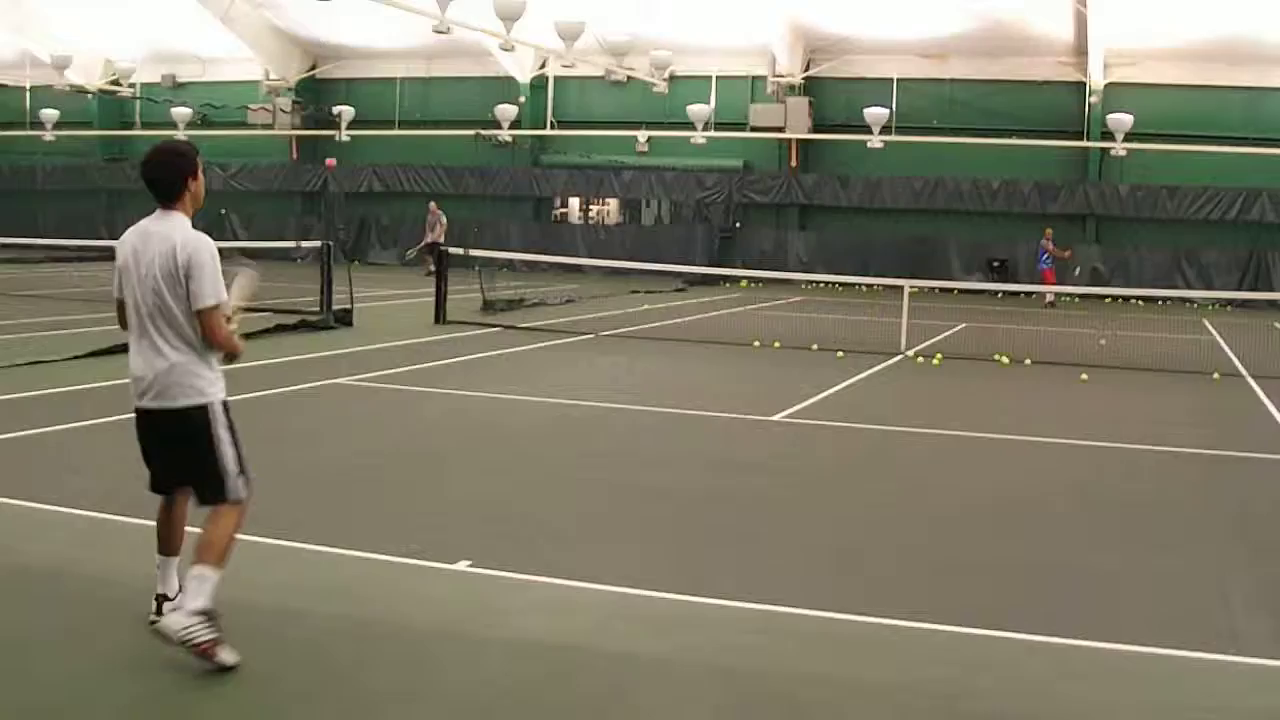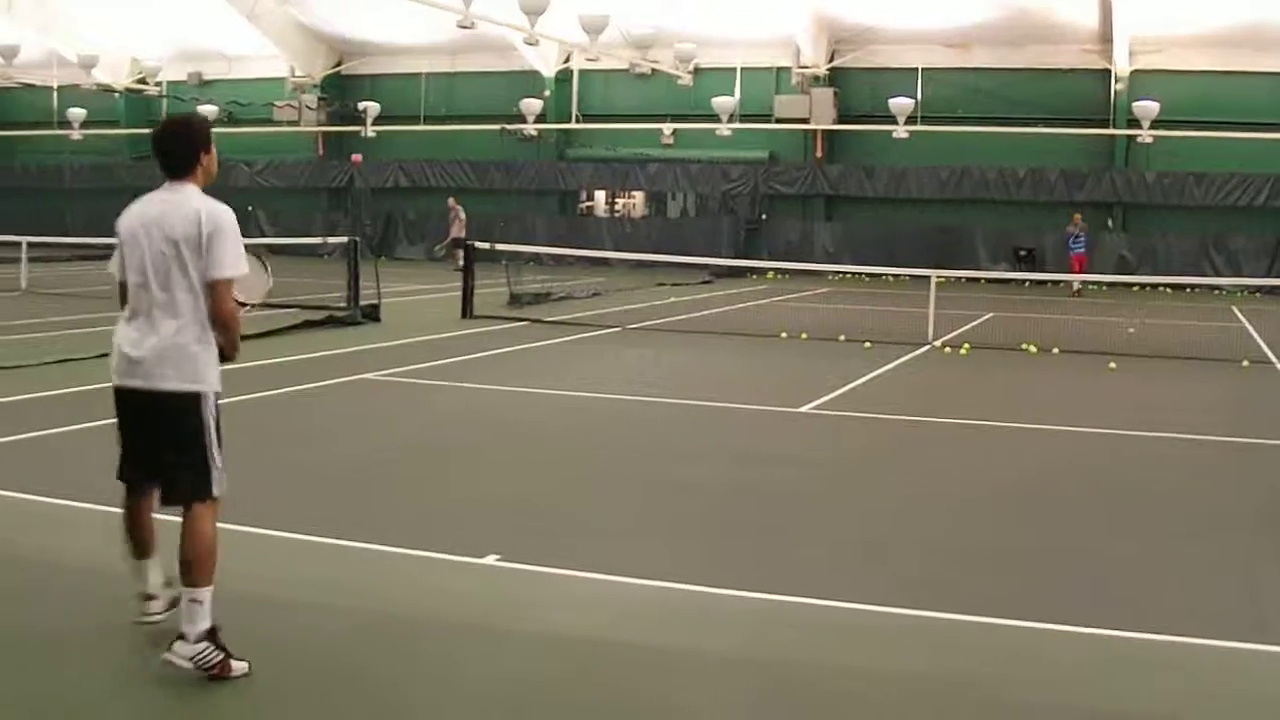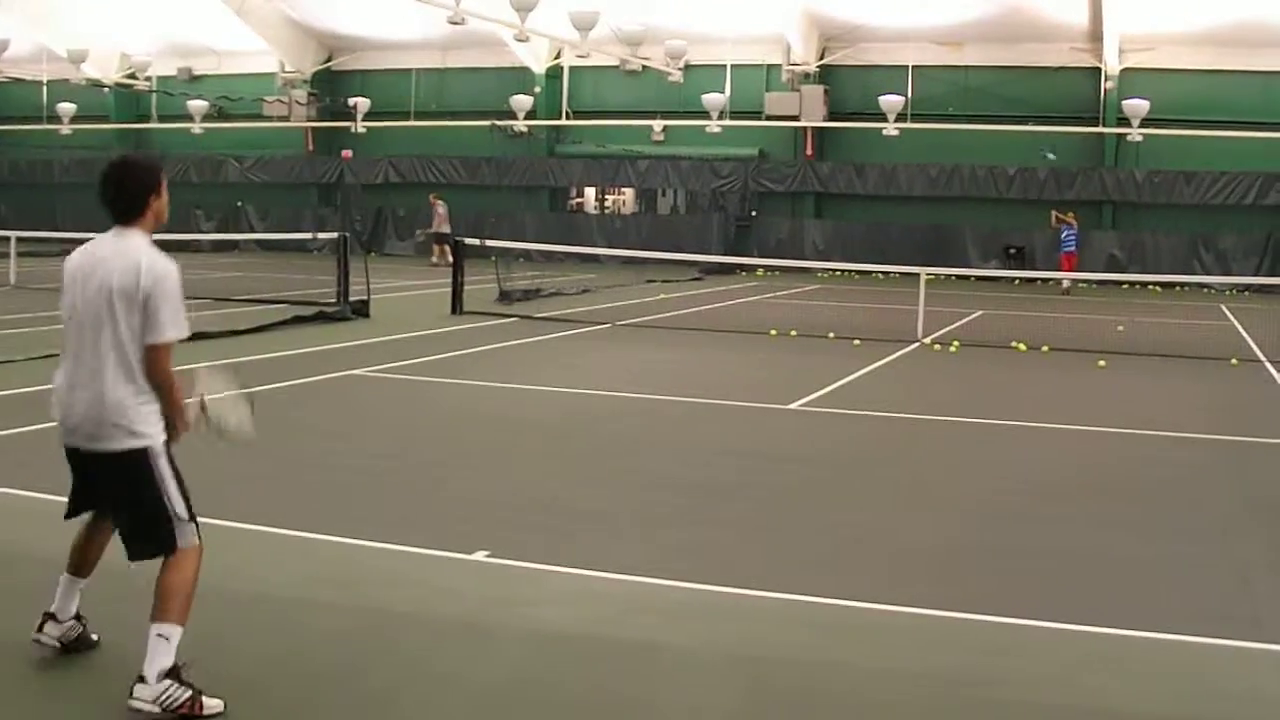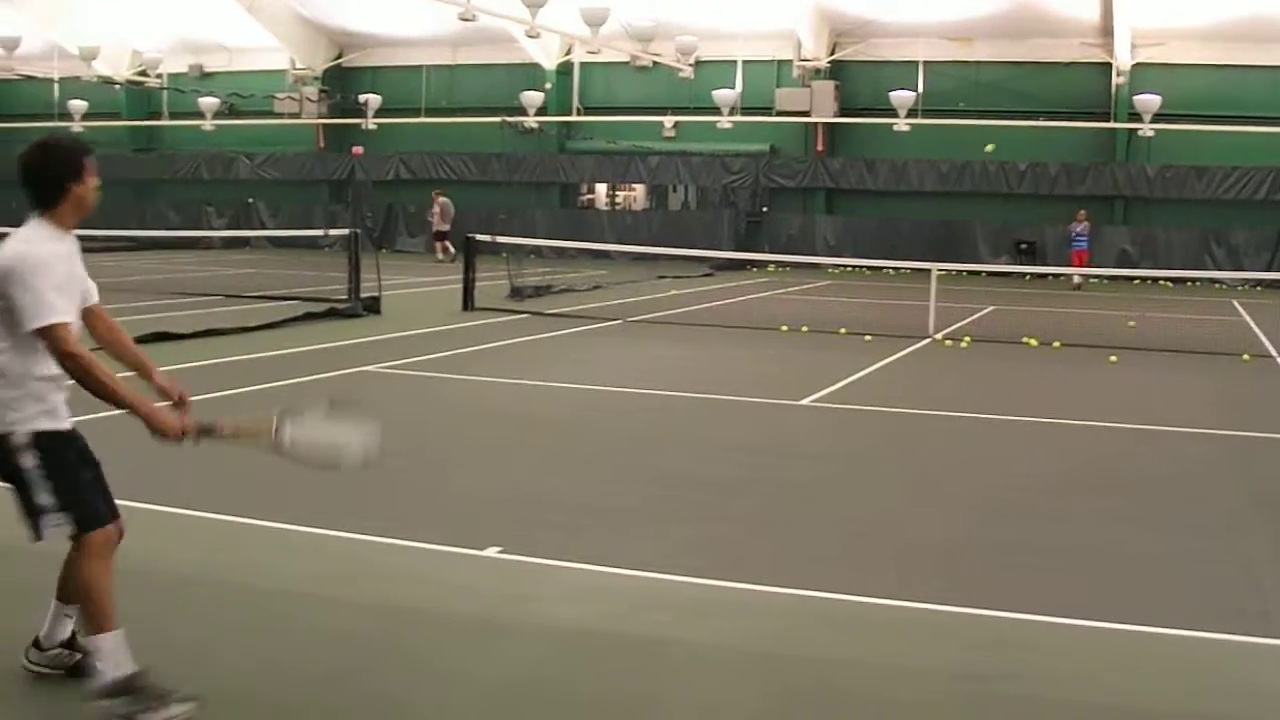
dt=0.3s
person 1, frame 1
left shoulder: (129, 240)
right shoulder: (194, 246)
left elbow: (126, 318)
right elbow: (212, 331)
right wrist: (235, 342)
left hip: (147, 390)
right hip: (194, 392)
left knee: (174, 492)
right knee: (229, 501)
left ankle: (168, 594)
right ankle: (194, 617)
person 1, frame 2
left shoulder: (131, 216)
right shoulder: (214, 215)
left elbow: (127, 295)
right elbow: (222, 307)
right wrist: (230, 343)
left hip: (130, 371)
right hip: (185, 375)
left knee: (139, 488)
right knee: (202, 501)
left ankle: (151, 593)
right ankle: (195, 636)
person 1, frame 3
left shoulder: (78, 259)
right shoulder: (155, 268)
right elbow: (159, 368)
left wrist: (159, 408)
right wrist: (178, 415)
left hip: (77, 423)
right hip: (129, 431)
left knee: (106, 514)
right knee: (183, 545)
left ankle: (60, 618)
person 1, frame 4
left shoulder: (58, 246)
left elbow: (98, 320)
right elbow: (68, 353)
left wrist: (154, 377)
right wrist: (144, 411)
left knee: (100, 526)
right knee: (97, 534)
left ankle: (53, 643)
